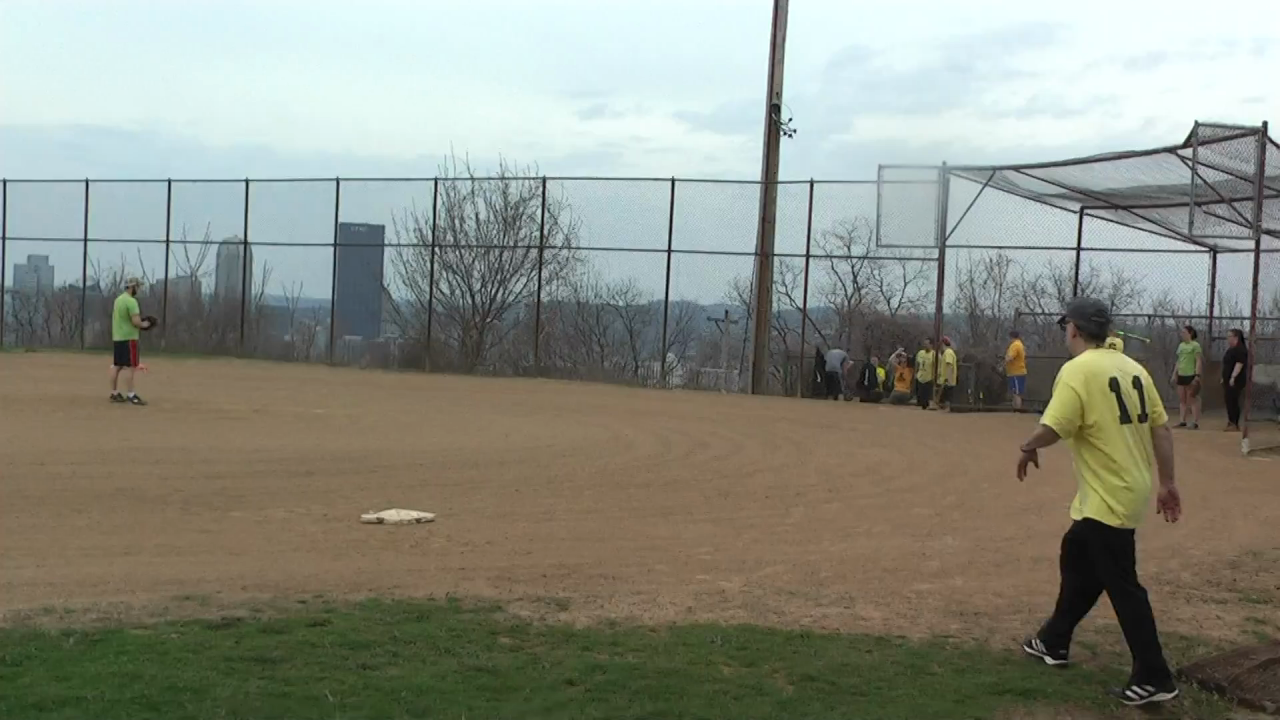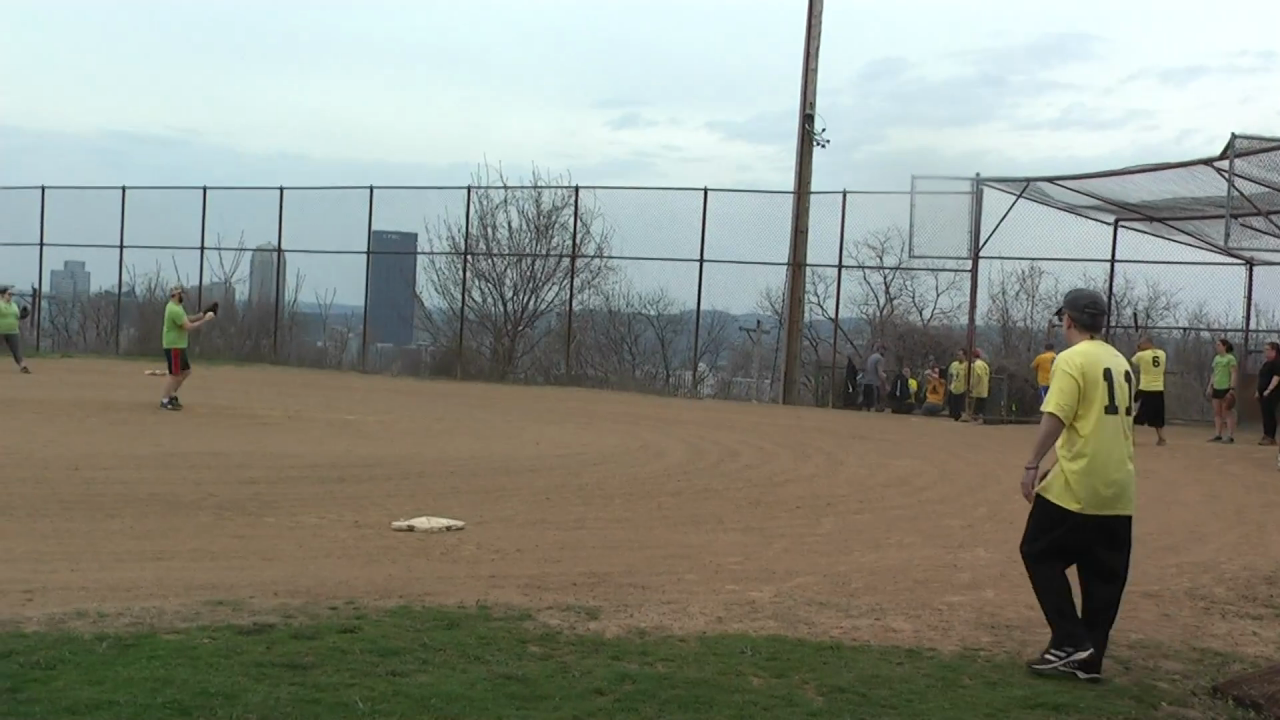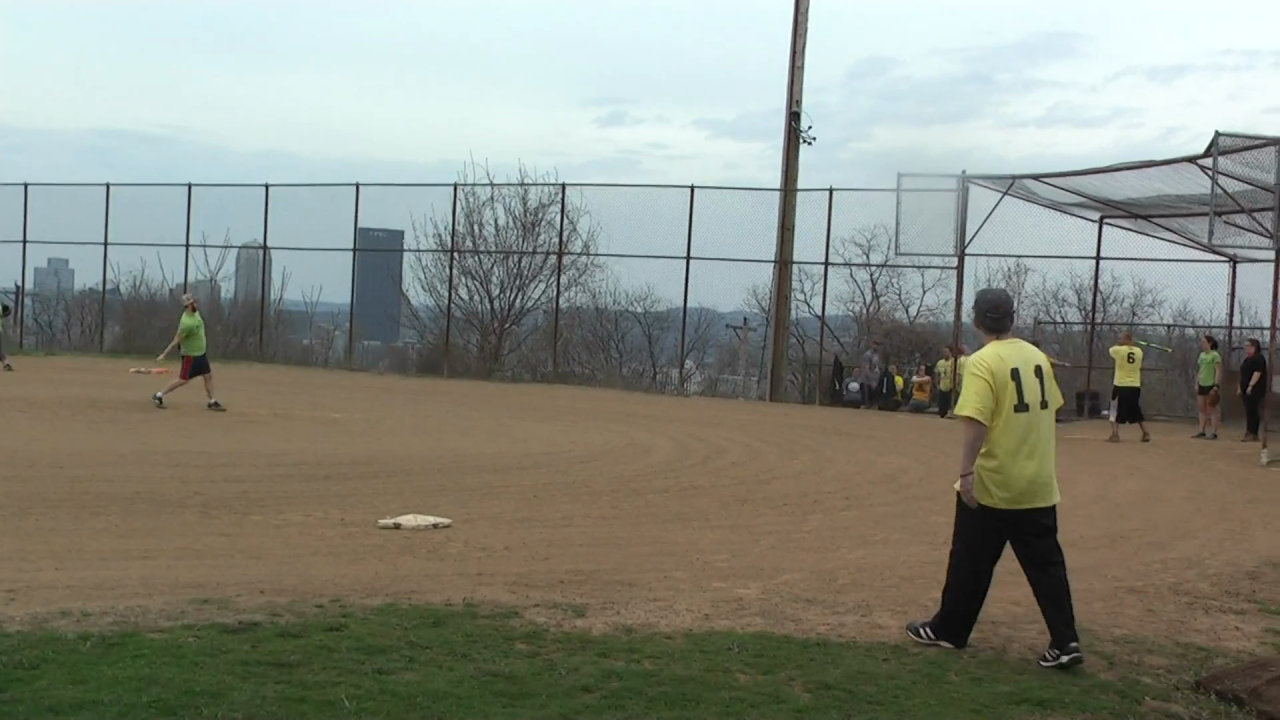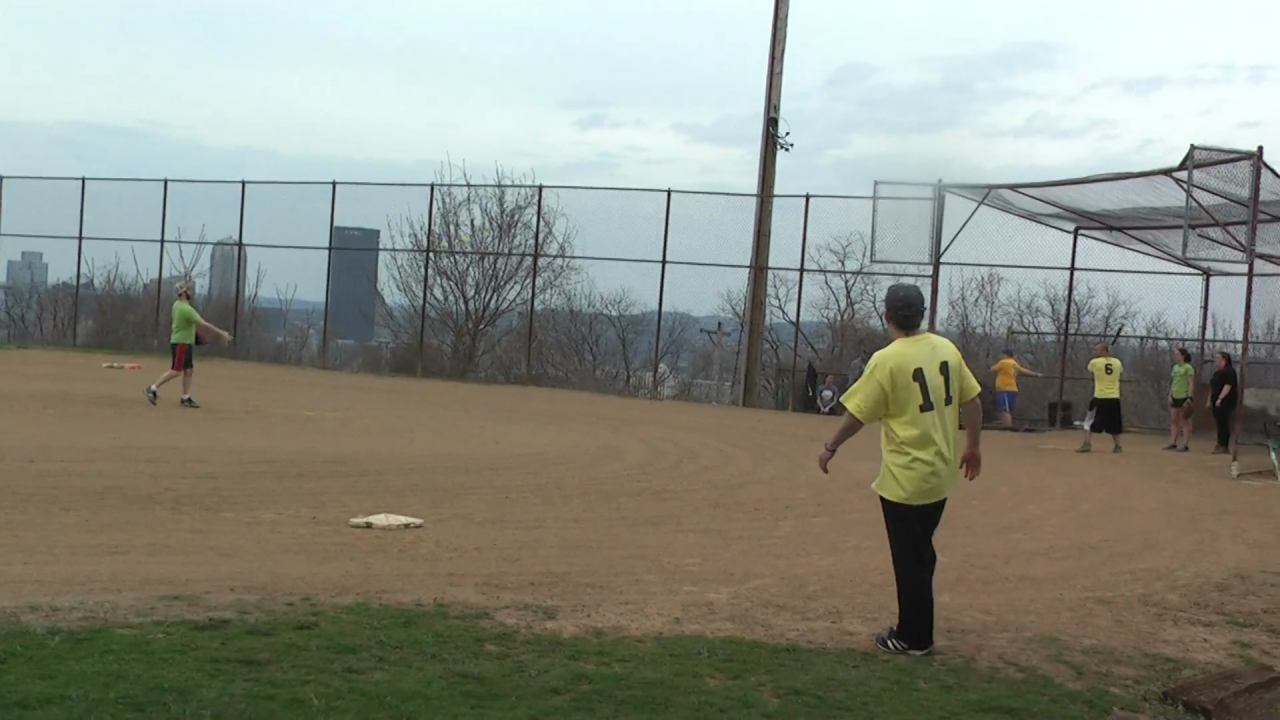
dt=0.5s
person 1, frame 1
left shoulder: (1076, 370)
right shoulder: (1132, 367)
left elbow: (1054, 428)
right elbow: (1160, 428)
left wrist: (1027, 447)
right wrist: (1166, 482)
left hip: (1106, 496)
right hip: (1133, 487)
left knee: (1122, 585)
right knee: (1077, 560)
left ankle: (1154, 676)
right ankle: (1054, 641)
person 1, frame 2
left shoulder: (1072, 358)
right shoulder: (1119, 360)
left elbow: (1055, 418)
left wrist: (1032, 466)
left hip: (1077, 485)
right hip: (1118, 488)
left knee: (1038, 552)
right knee: (1104, 575)
left ankle: (1071, 639)
right ankle: (1088, 657)
person 1, frame 3
left shoulder: (981, 362)
right shoulder: (1036, 356)
left elbow: (976, 423)
right elbow: (1049, 412)
left wrist: (965, 472)
left hip: (992, 482)
right hip: (1037, 484)
left knee: (970, 560)
right knee: (1046, 563)
left ankle: (949, 629)
right ankle: (1065, 640)
person 1, frame 4
left shoulder: (886, 360)
right shoulder: (947, 349)
left elbow: (858, 413)
right elbow: (972, 401)
left wrist: (830, 447)
right wrist: (972, 446)
left hip: (905, 476)
right hip: (941, 473)
left knee: (909, 556)
right knee: (921, 550)
left ankle: (913, 635)
right ankle: (920, 628)
